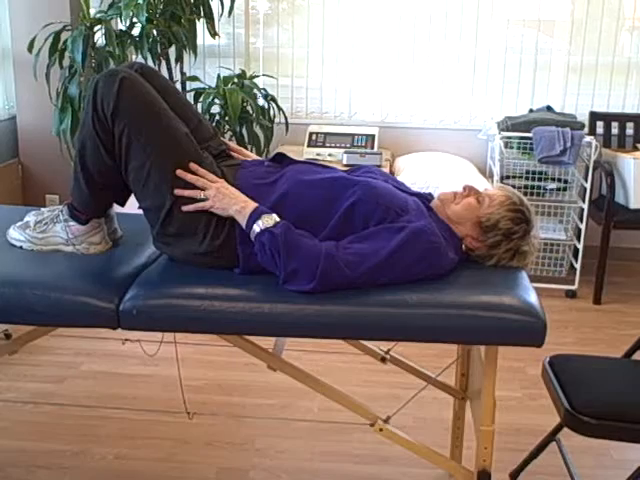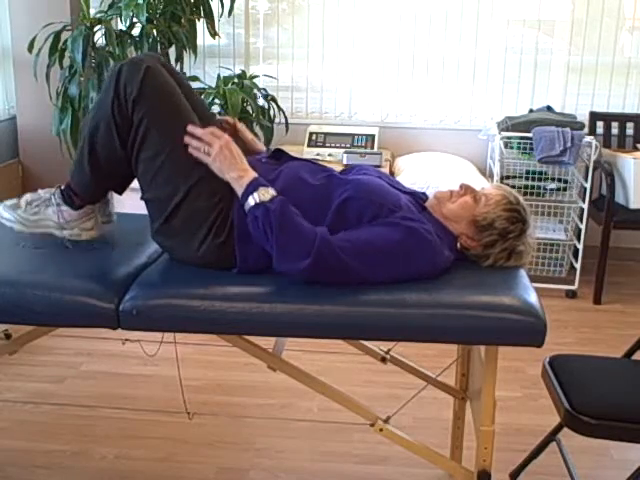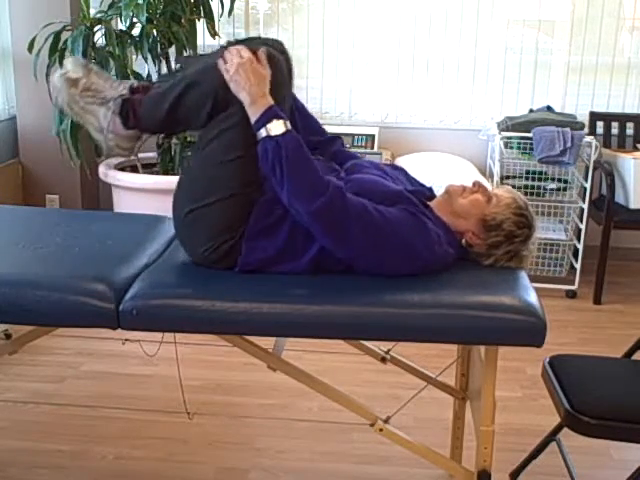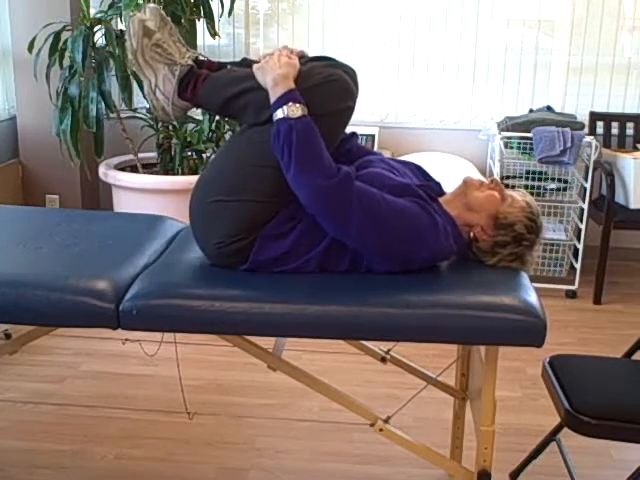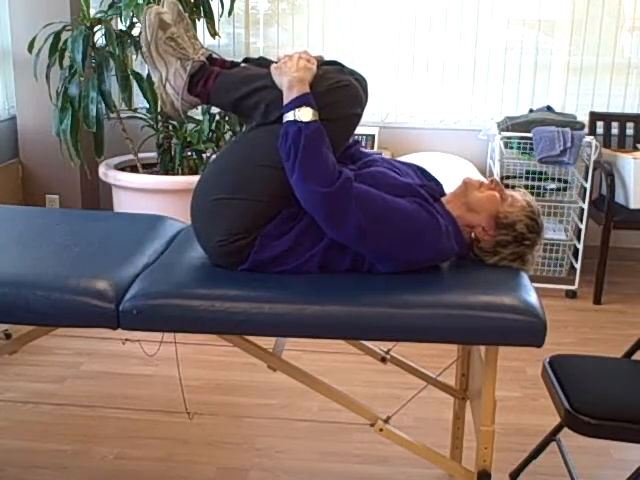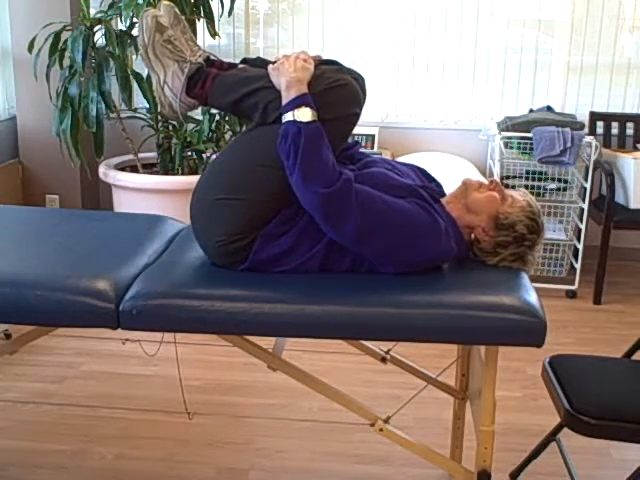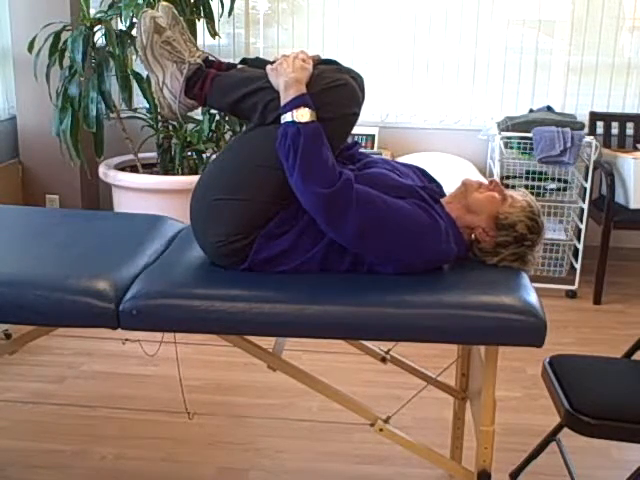
dt=0.7s
person 1, frame 1
left shoulder: (425, 244)
right shoulder: (420, 205)
left elbow: (315, 269)
left wrist: (244, 207)
right wrist: (259, 163)
left hip: (216, 228)
right hip: (235, 180)
left knee: (115, 91)
right knee: (134, 76)
left ankle: (85, 223)
right ankle: (93, 211)
person 1, frame 2
left shoulder: (418, 245)
right shoulder: (417, 205)
left elbow: (306, 255)
left wrist: (241, 174)
right wrist: (256, 152)
left hip: (215, 229)
right hip: (239, 188)
left knee: (135, 82)
right knee: (147, 73)
left ankle: (77, 207)
right ankle: (87, 196)
person 1, frame 3
left shoulder: (416, 240)
right shoulder: (419, 197)
left elbow: (319, 202)
right elbow: (330, 151)
left wrist: (258, 100)
right wrist: (270, 87)
left hip: (222, 235)
right hip: (262, 194)
left knee: (238, 78)
right knee: (264, 56)
left ankle: (126, 116)
right ankle: (137, 104)
person 1, frame 4
left shoulder: (419, 232)
right shoulder: (429, 198)
left elbow: (322, 186)
right elbow: (348, 156)
left wrist: (282, 90)
right wrist: (296, 82)
left hip: (232, 233)
right hip: (273, 205)
left knee: (329, 88)
right knee: (330, 80)
left ankle: (188, 84)
right ankle: (197, 75)
person 1, frame 5
left shoulder: (421, 231)
right shoulder: (430, 200)
left elbow: (324, 191)
right elbow: (347, 159)
left wrist: (297, 92)
right wrist: (305, 85)
left hip: (234, 231)
right hip: (268, 211)
left knee: (335, 91)
right knee: (337, 84)
left ankle: (199, 79)
right ankle: (206, 71)
person 1, frame 6
left shoulder: (421, 233)
right shoulder: (430, 199)
left elbow: (324, 191)
right elbow: (345, 159)
left wrist: (295, 94)
right wrist: (305, 86)
left hip: (234, 231)
right hip: (265, 212)
left knee: (334, 90)
right knee: (336, 82)
left ankle: (196, 82)
right ankle: (202, 70)
person 1, frame 7
left shoulder: (421, 234)
right shoulder: (430, 199)
left elbow: (324, 192)
right elbow: (344, 159)
left wrist: (294, 94)
right wrist: (304, 84)
left hip: (232, 228)
right hip: (271, 209)
left knee: (332, 89)
right knee: (334, 81)
left ankle: (195, 84)
right ankle: (204, 71)
